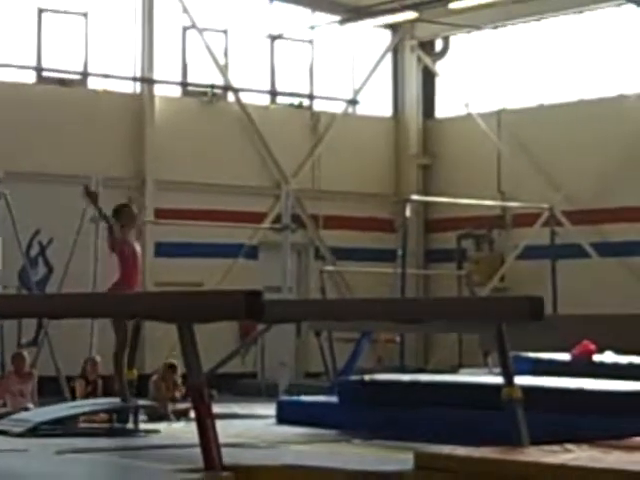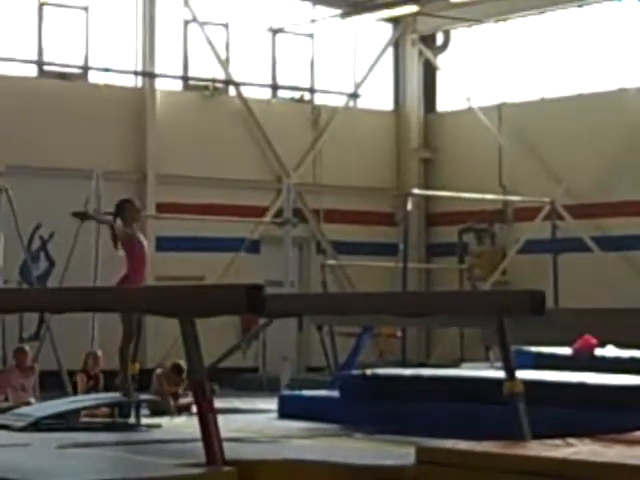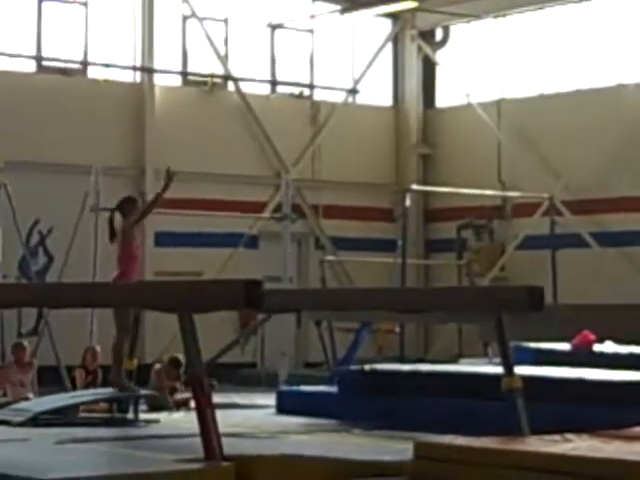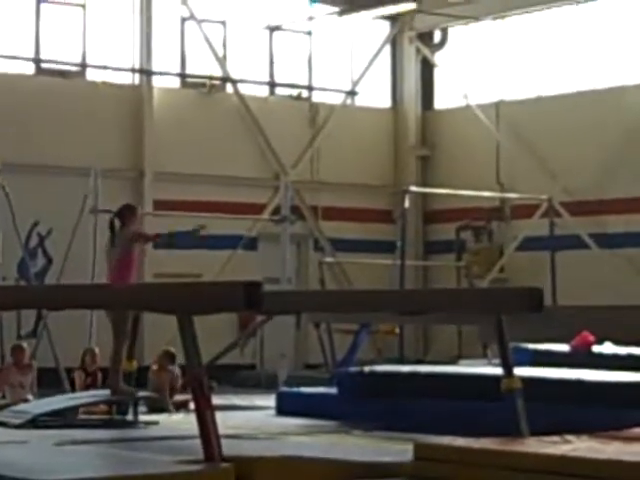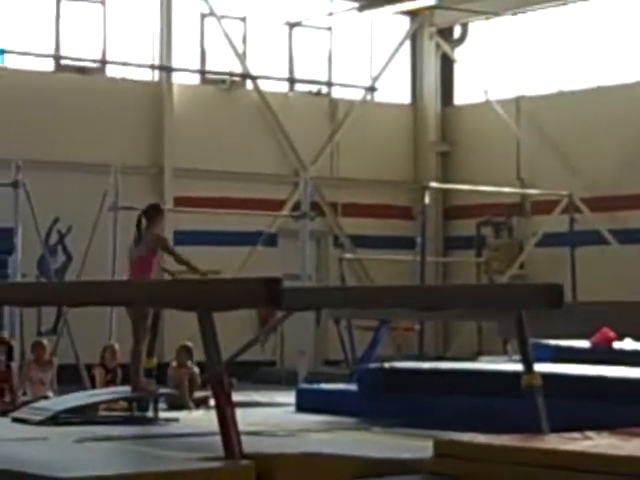
dt=0.4s
person 1, frame 1
left shoulder: (131, 237)
right shoulder: (120, 237)
left elbow: (131, 224)
right elbow: (110, 222)
left wrist: (132, 210)
right wrist: (96, 205)
left hip: (129, 294)
right hip: (120, 294)
left knee: (125, 340)
right knee: (122, 341)
left ankle: (121, 383)
right ankle: (121, 386)
person 1, frame 2
left shoulder: (135, 232)
right shoulder: (125, 233)
right elbow: (113, 224)
right wrist: (93, 217)
left hip: (136, 287)
right hip: (128, 287)
left knee: (134, 333)
right knee: (129, 334)
left ankle: (126, 378)
right ankle: (125, 380)
person 1, frame 3
left shoulder: (128, 231)
right shoulder: (127, 228)
left elbow: (145, 211)
right elbow: (147, 209)
right wrist: (165, 186)
left hip: (122, 286)
left knee: (123, 332)
right knee: (124, 332)
left ankle: (117, 376)
right ankle: (118, 377)
person 1, frame 4
left shoulder: (116, 237)
right shoulder: (131, 235)
right elbow: (159, 238)
left knee: (120, 338)
right knee: (121, 338)
left ankle: (115, 380)
right ankle: (116, 382)
person 1, frame 5
left shoulder: (140, 237)
right shoulder: (156, 237)
right elbow: (178, 258)
right wrist: (201, 274)
left knee: (140, 336)
right knee: (141, 337)
left ankle: (137, 378)
right ankle: (137, 381)
